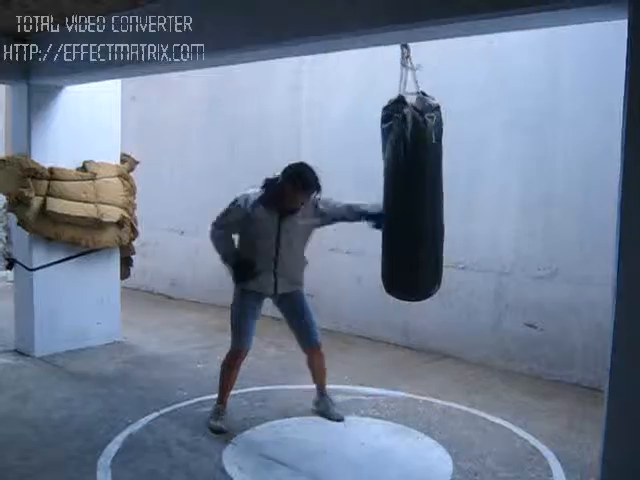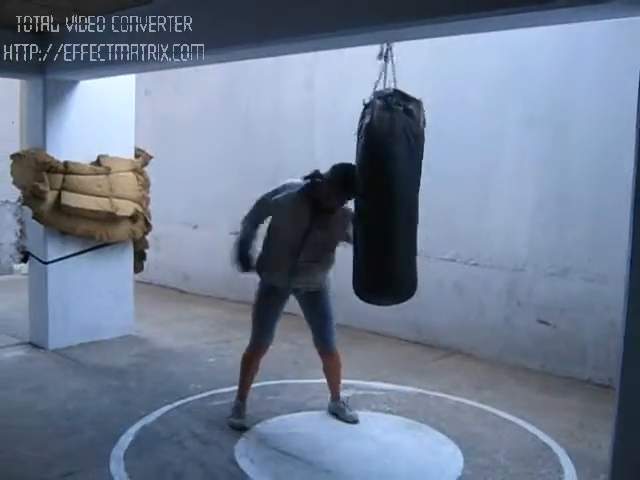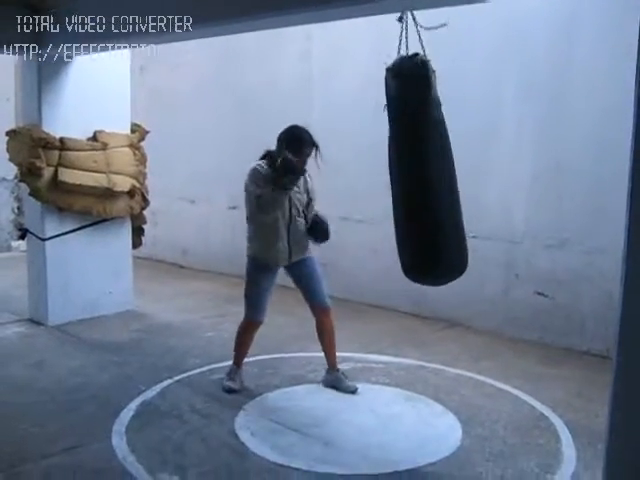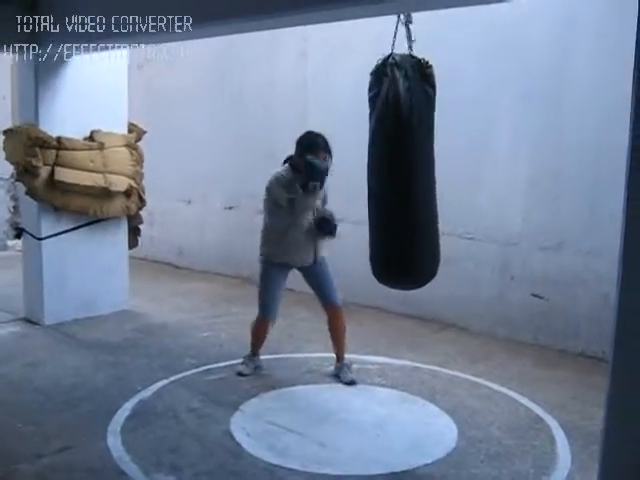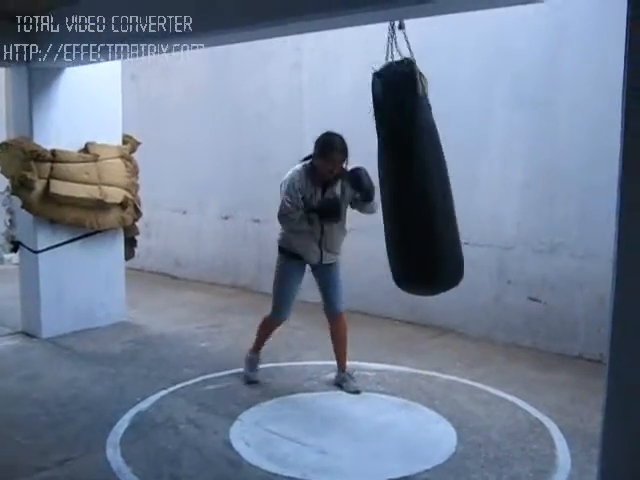
dt=1s
person 1, frame 1
left shoulder: (310, 207)
right shoulder: (249, 203)
left elbow: (342, 210)
right elbow: (219, 229)
left wrist: (370, 212)
right wrist: (233, 260)
left hip: (289, 286)
right hip: (250, 285)
left knee: (313, 347)
right knee: (238, 351)
left ankle: (322, 399)
right ankle: (220, 407)
person 1, frame 2
left shoulder: (342, 216)
right shoulder: (291, 193)
right elbow: (255, 215)
right wrist: (243, 245)
left hip: (313, 286)
right hip: (274, 278)
left knee: (328, 350)
right knee: (259, 345)
left ankle: (336, 401)
right ankle: (240, 403)
person 1, frame 3
left shoulder: (302, 177)
right shoulder: (259, 173)
right elbow: (262, 211)
right wrist: (284, 183)
left hip: (299, 254)
right hip: (264, 256)
left knee: (323, 309)
right knee: (253, 319)
left ankle: (333, 372)
right ankle: (235, 370)
person 1, frame 4
left shoulder: (314, 179)
right shoulder: (281, 179)
right elbow: (299, 211)
left wrist: (327, 222)
right wrist: (312, 183)
left hip: (311, 255)
right hip: (278, 257)
left knee: (335, 307)
right knee: (267, 316)
left ankle: (341, 363)
right ankle: (253, 357)
person 1, frame 5
left shoulder: (345, 180)
right shoulder: (297, 177)
left elbow: (369, 208)
right elbow: (286, 219)
left wrist: (366, 191)
right wrist: (314, 212)
left hip: (328, 255)
right hip: (293, 252)
left knee: (336, 314)
right knee: (279, 314)
left ankle: (342, 372)
right ankle: (254, 355)
